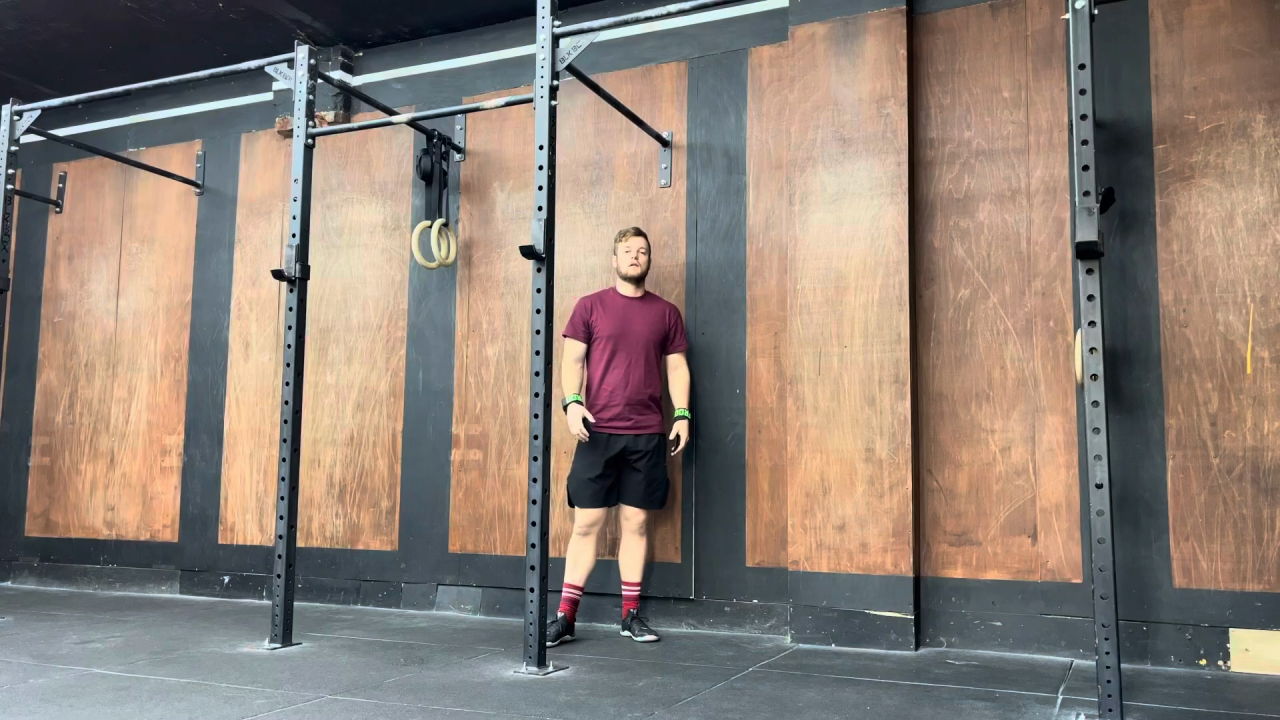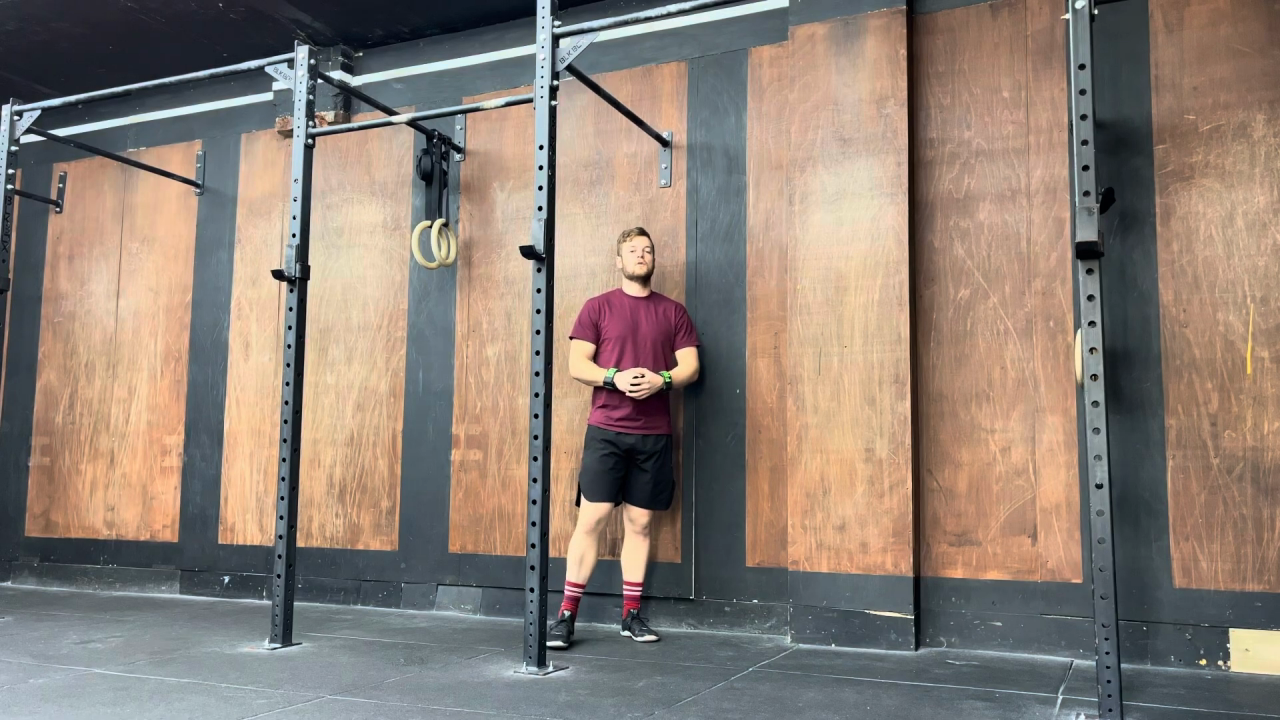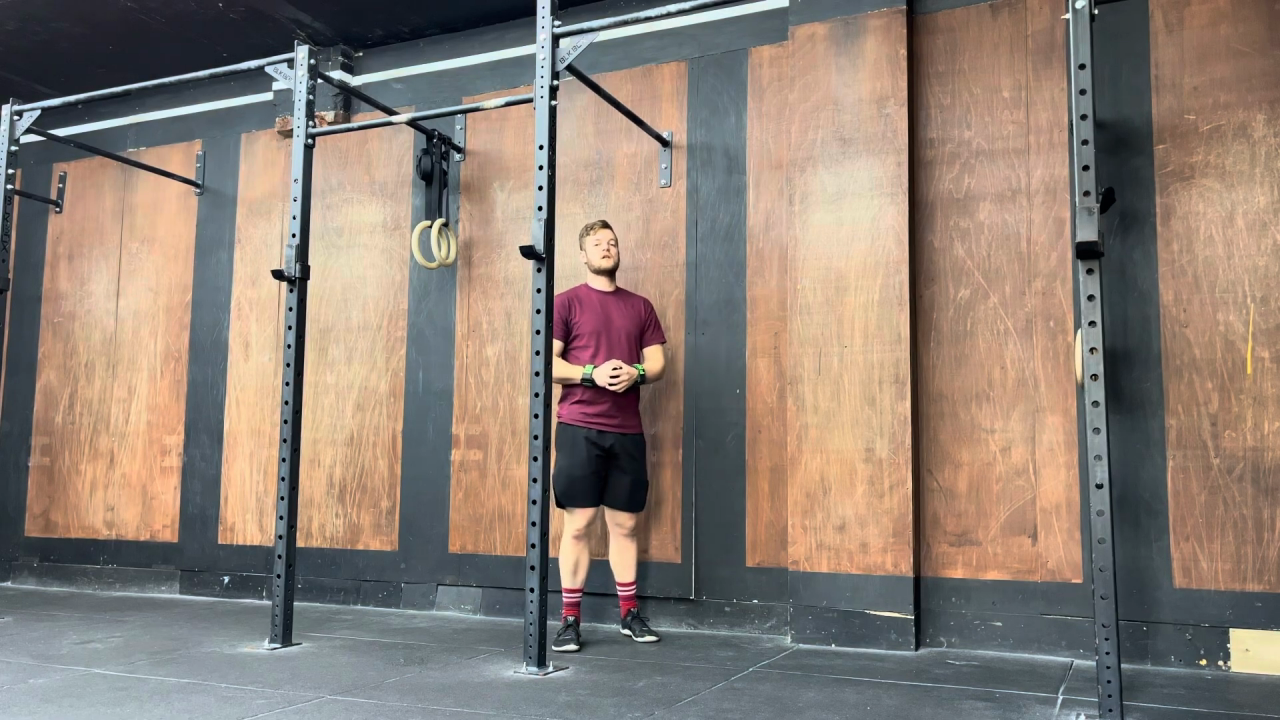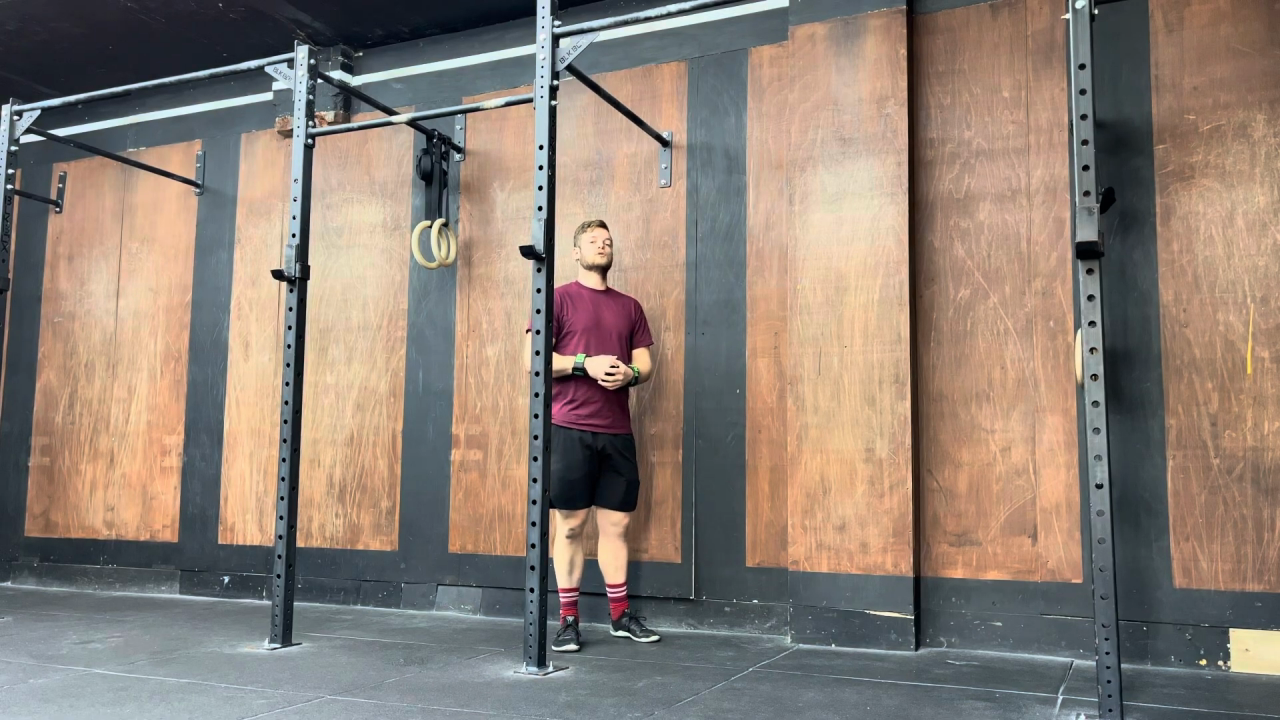
dt=0.7s
person 1, frame 1
left shoulder: (666, 312)
right shoulder: (590, 306)
left elbow: (677, 367)
right elbow: (572, 360)
left wrist: (682, 415)
right wrist: (572, 401)
left hip: (647, 435)
right hip: (598, 431)
left knee: (636, 523)
right knee: (586, 523)
left ankle: (631, 614)
right ankle: (565, 615)
person 1, frame 2
left shoulder: (674, 311)
right shoulder: (598, 307)
left elbow: (691, 366)
right elbow: (576, 364)
left wrist: (661, 380)
right wrist: (615, 377)
left hip: (654, 434)
right hip: (606, 430)
left knee: (639, 523)
right knee: (591, 518)
left ankle: (631, 614)
right ankle: (567, 614)
person 1, frame 3
left shoulder: (640, 306)
right shoulder: (566, 302)
left elbow: (658, 363)
right elbow: (547, 362)
left wrist: (636, 373)
right wrist: (591, 373)
left hip: (627, 431)
right hip: (579, 428)
left knee: (625, 524)
right knee: (577, 524)
left ankle: (629, 613)
right ankle: (570, 619)
person 1, frame 4
left shoulder: (630, 306)
right shoulder: (560, 298)
left elbow: (646, 363)
right elbow: (535, 358)
left wrist: (630, 373)
right wrist: (586, 364)
left hip: (618, 431)
right hip: (571, 429)
left knee: (616, 524)
right knee: (570, 524)
left ankle: (621, 614)
right ankle: (568, 619)
